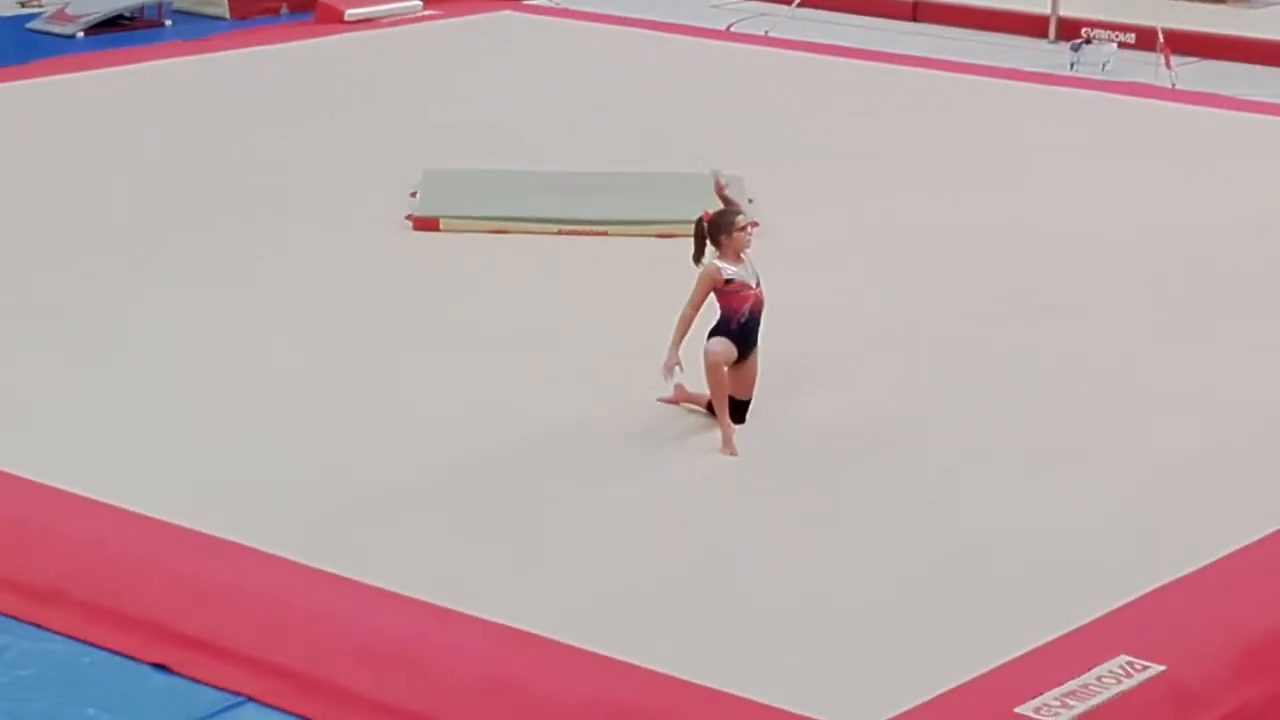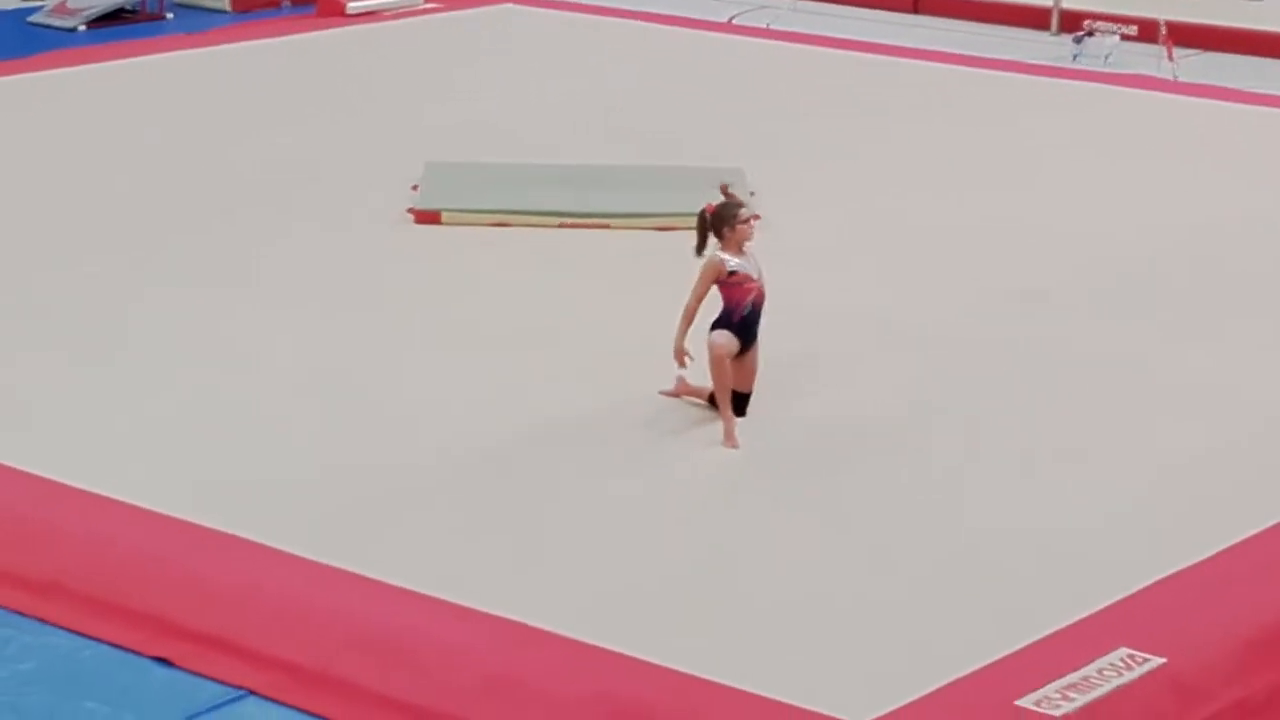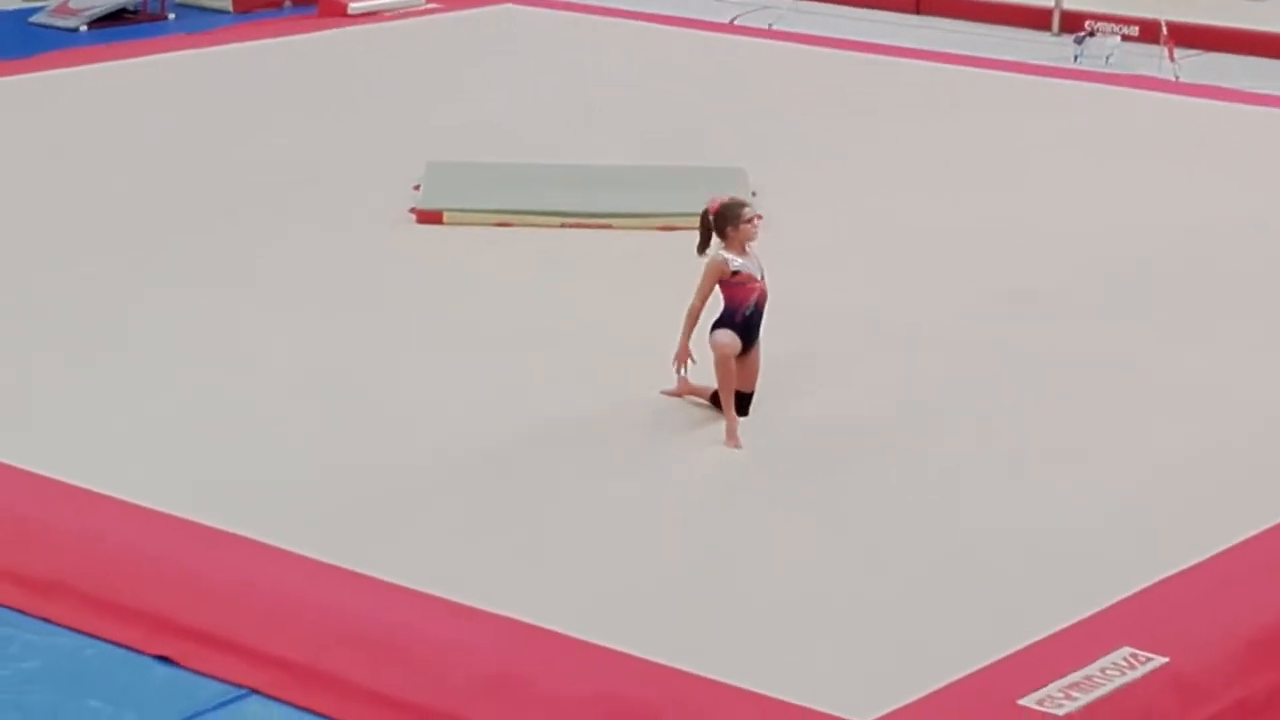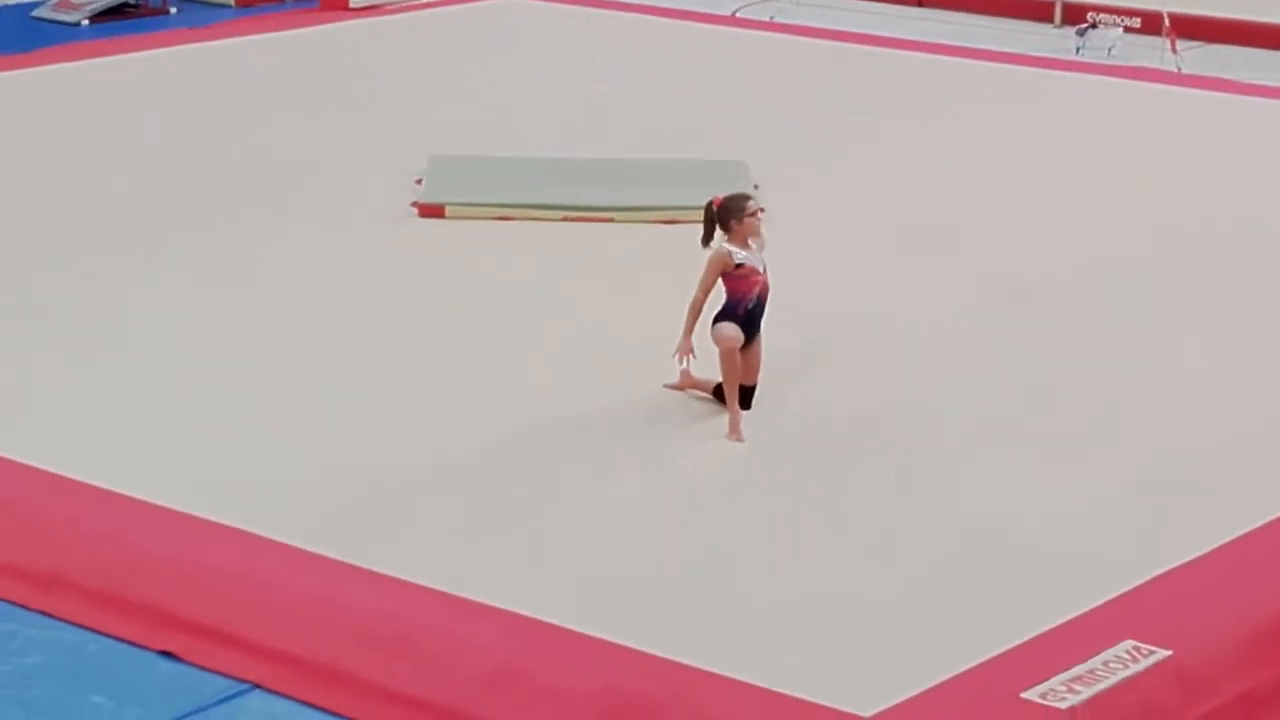
dt=0.1s
person 1, frame 1
left shoulder: (743, 257)
right shoulder: (714, 270)
left elbow: (736, 214)
right elbow: (691, 309)
left wrist: (722, 194)
right wrist: (674, 349)
left hip: (749, 339)
right hip: (726, 335)
left knee: (739, 413)
right knee: (713, 356)
left ankle: (685, 395)
right ankle: (725, 427)
person 1, frame 2
left shoulder: (745, 250)
right shoulder: (717, 261)
left elbow: (738, 210)
right elbow: (694, 302)
left wrist: (728, 195)
right wrist: (680, 343)
left hip: (749, 332)
right hip: (727, 328)
left knee: (739, 405)
right knee: (719, 348)
left ankle: (687, 388)
right ankle: (728, 421)
person 1, frame 3
left shoulder: (748, 250)
right shoulder: (720, 261)
right elbow: (697, 303)
left wrist: (729, 205)
right wrist: (683, 344)
left hip: (751, 332)
right hip: (729, 328)
left knee: (742, 405)
right knee: (723, 348)
left ankle: (689, 387)
right ankle: (730, 422)
person 1, frame 4
left shoulder: (752, 246)
right shoulder: (724, 253)
right elbow: (700, 295)
right wrist: (686, 337)
left hip: (752, 325)
right hip: (730, 320)
left knee: (744, 398)
right knee: (729, 341)
left ankle: (690, 380)
right ankle: (733, 415)
